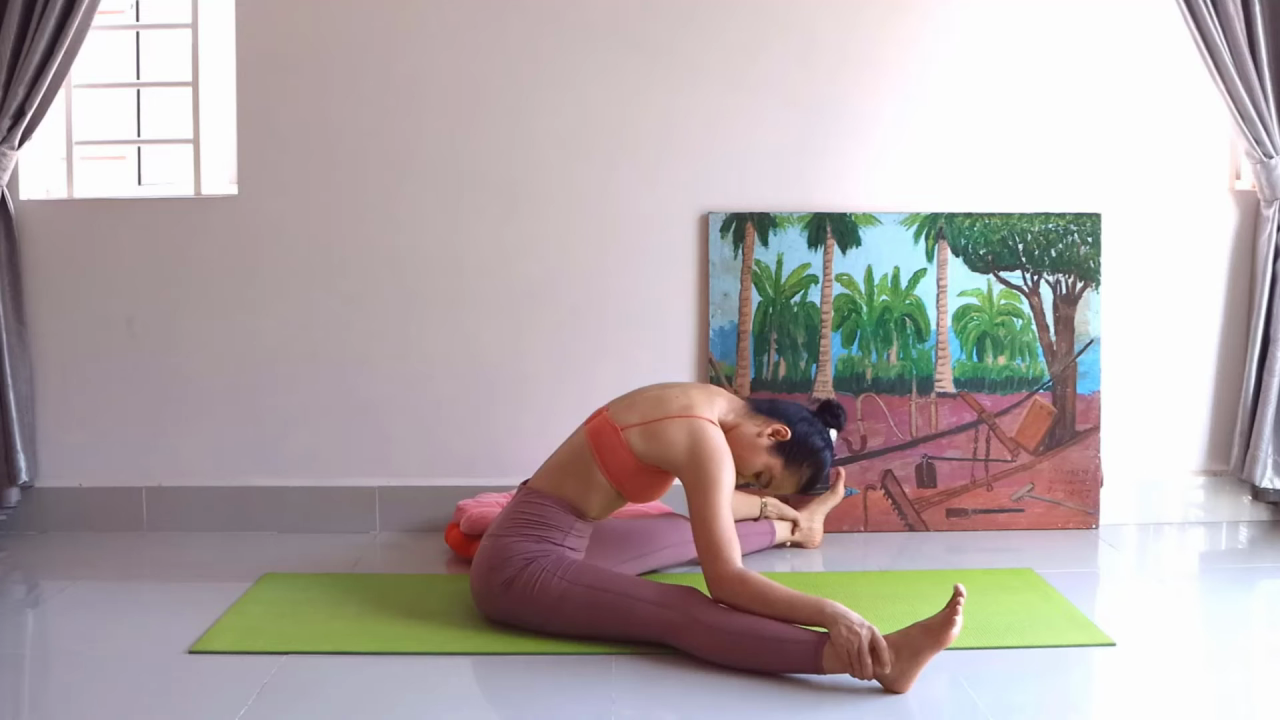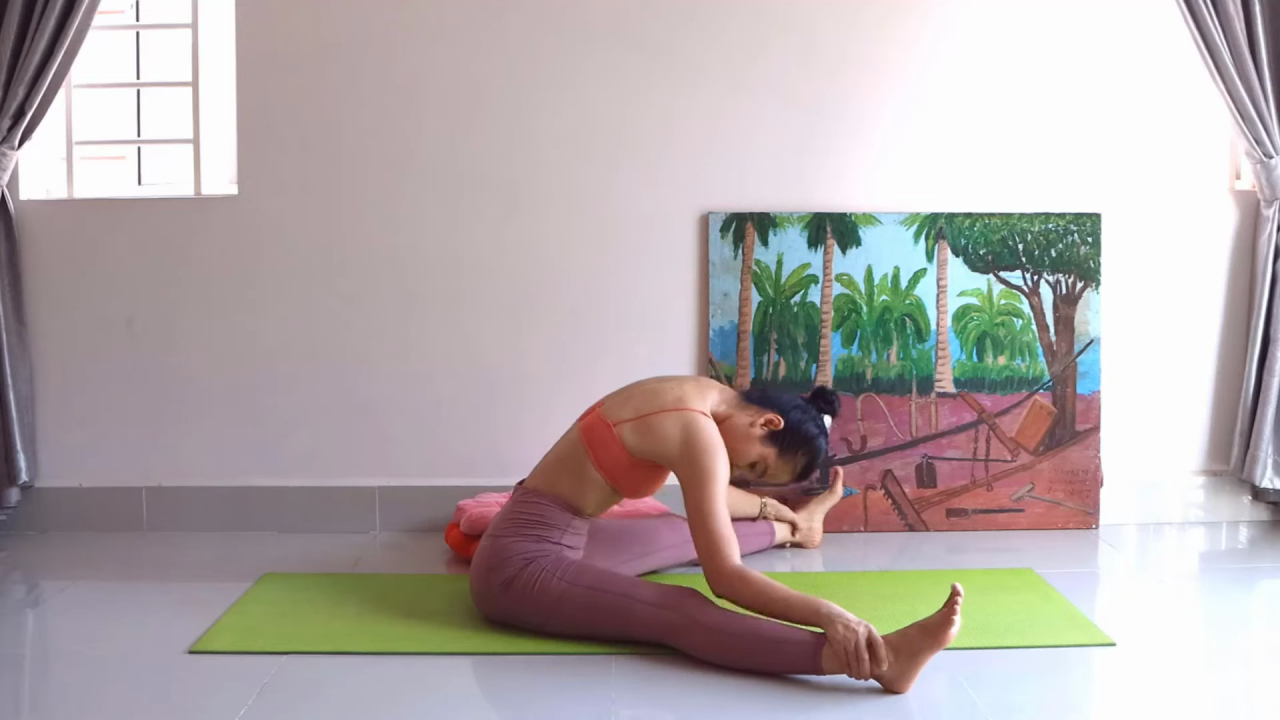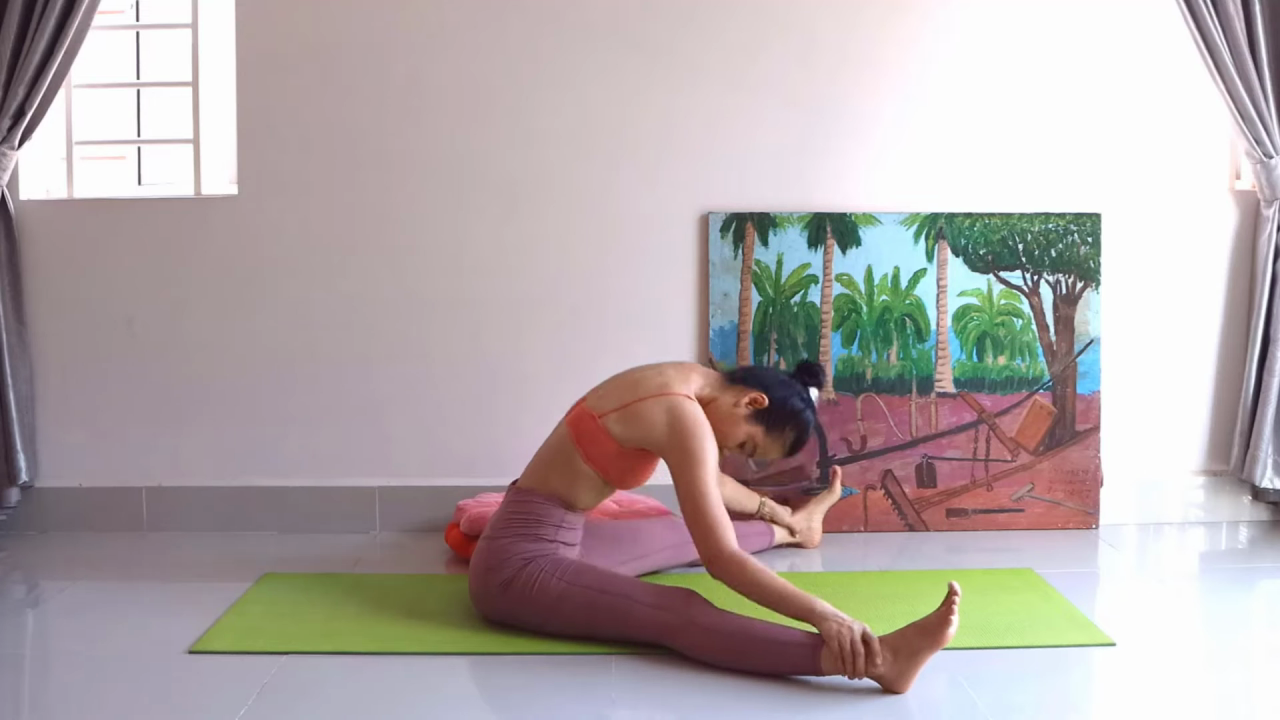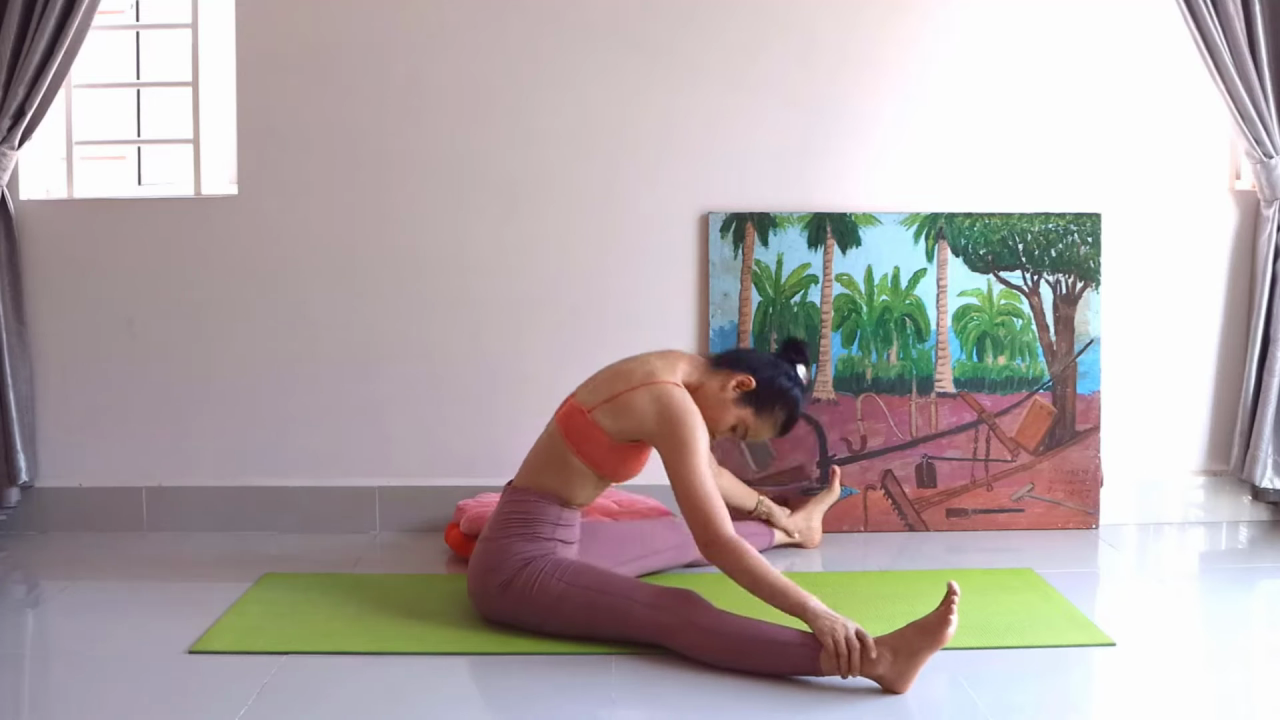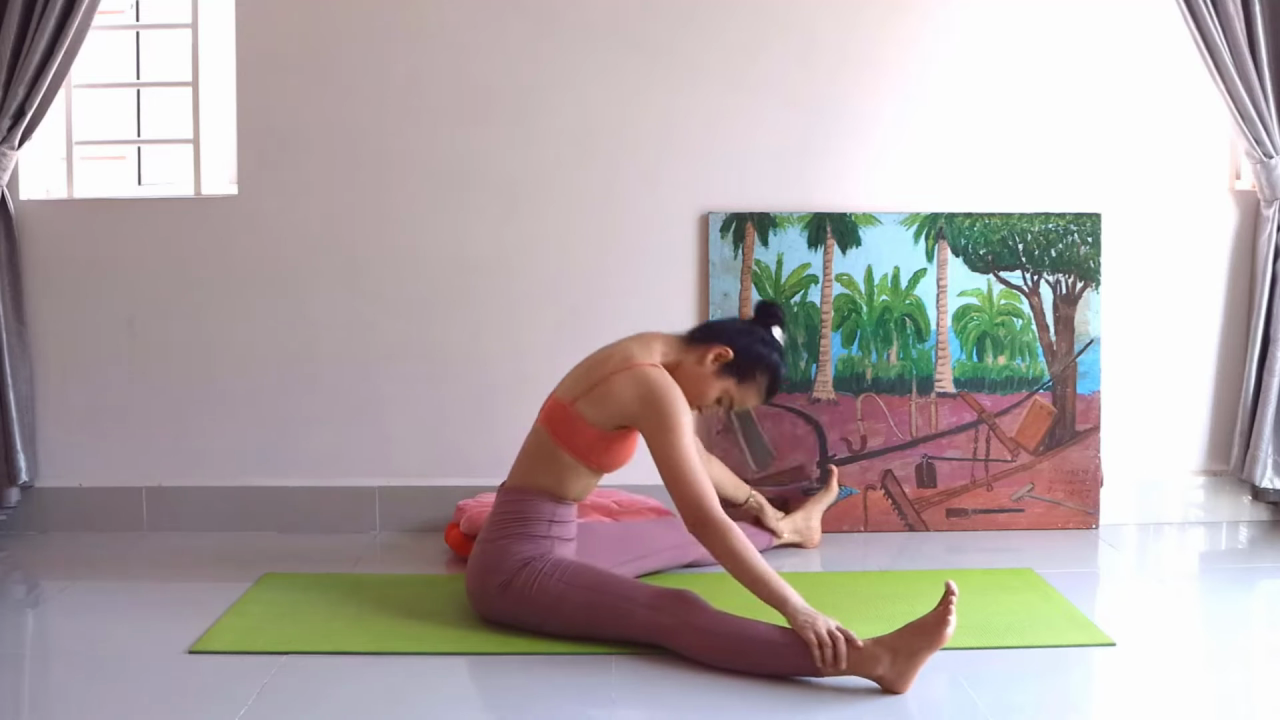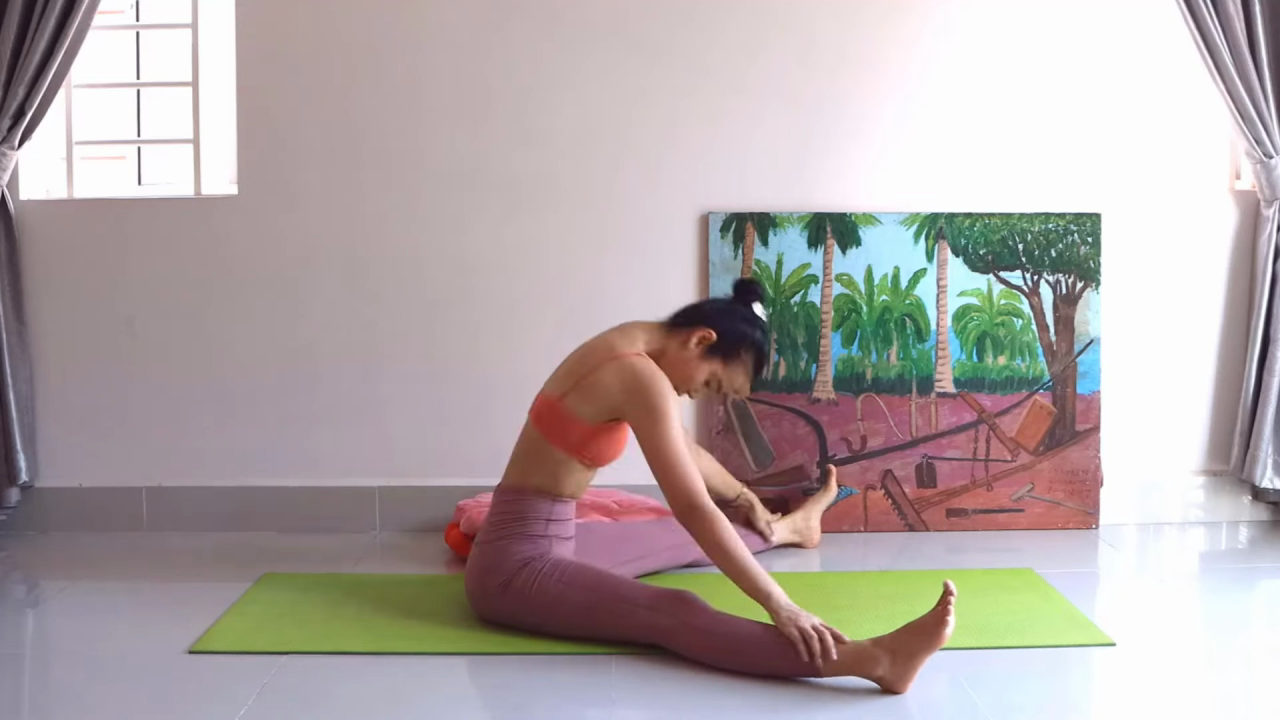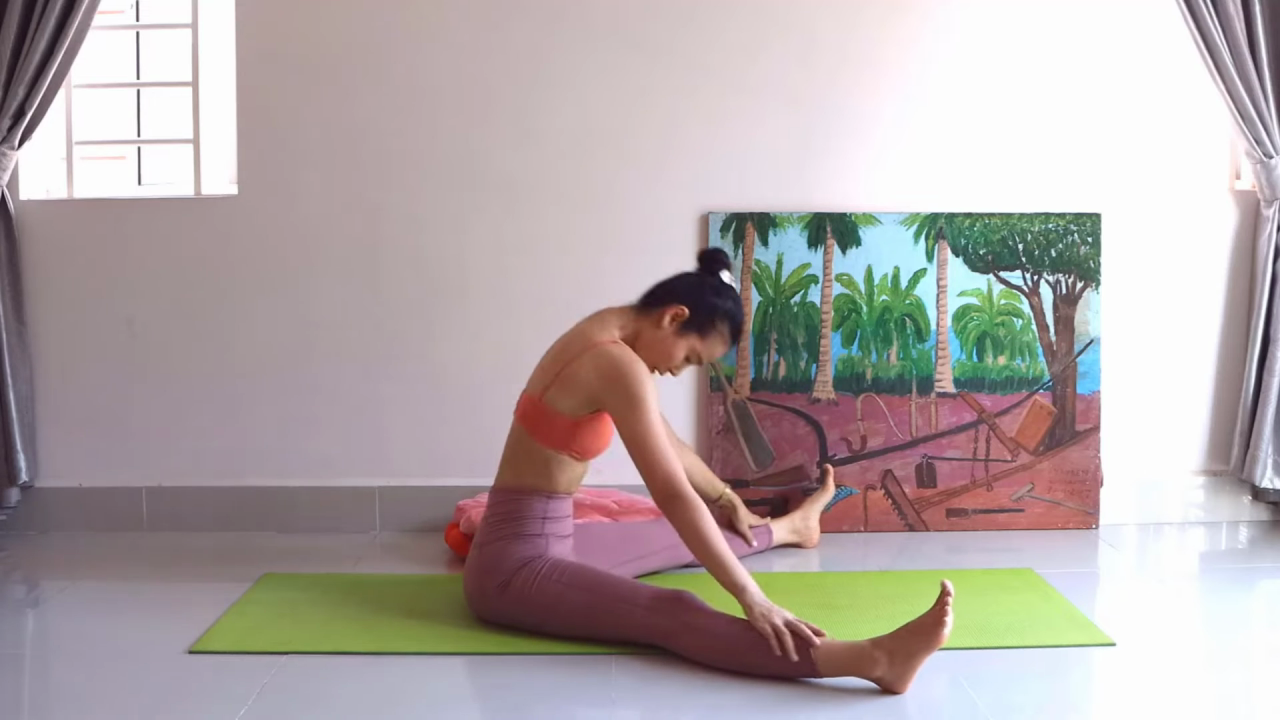
dt=0.1s
person 1, frame 1
left shoulder: (707, 403)
right shoulder: (708, 441)
left elbow: (710, 501)
right elbow: (726, 583)
left wrist: (768, 508)
right wrist: (832, 615)
left hip: (550, 541)
right hip: (520, 566)
left knee: (690, 532)
right knee: (681, 612)
left ankle: (791, 530)
right ankle: (880, 662)
person 1, frame 2
left shoulder: (701, 397)
right shoulder: (700, 434)
left elbow: (707, 496)
right elbow: (724, 576)
left wrist: (766, 507)
right wrist: (828, 615)
left hip: (551, 541)
right hip: (519, 565)
left knee: (690, 531)
right knee: (679, 612)
left ankle: (788, 529)
right ankle: (879, 659)
person 1, frame 3
left shoulder: (687, 383)
right shoulder: (686, 417)
left elbow: (703, 482)
right elbow: (720, 560)
left wrist: (768, 511)
right wrist: (823, 615)
left hip: (549, 542)
right hip: (520, 564)
left knee: (686, 532)
right knee: (679, 612)
left ankle: (792, 530)
right ankle: (875, 663)
person 1, frame 4
left shoulder: (673, 372)
right shoulder: (674, 406)
left elbow: (699, 471)
right elbow: (717, 544)
left wrist: (766, 508)
right wrist: (816, 613)
left hip: (550, 540)
right hip: (518, 564)
left knee: (682, 534)
right knee: (676, 613)
left ankle: (789, 530)
right ankle: (873, 659)
person 1, frame 5
left shoulder: (649, 356)
right shoulder: (656, 388)
left elbow: (691, 457)
right elbow: (707, 522)
left wrist: (755, 504)
right wrist: (797, 610)
left hip: (547, 541)
right hip: (518, 565)
left knee: (678, 536)
right knee: (676, 614)
left ankle: (789, 528)
right ankle: (870, 659)
person 1, frame 6
left shoulder: (633, 346)
right shoulder: (642, 379)
left elbow: (682, 449)
right elbow: (696, 510)
left wrist: (745, 500)
right wrist: (780, 606)
left hip: (548, 541)
right hip: (516, 565)
left knee: (675, 537)
right knee: (674, 614)
left ankle: (789, 527)
right ankle: (869, 658)
person 1, frame 7
left shoulder: (607, 336)
right shoulder: (619, 366)
left elbow: (664, 444)
right elbow: (674, 496)
left wrist: (728, 501)
right wrist: (753, 599)
left hip: (546, 542)
right hip: (516, 567)
left knee: (680, 539)
right knee: (675, 614)
left ankle: (787, 527)
right ankle: (870, 660)
